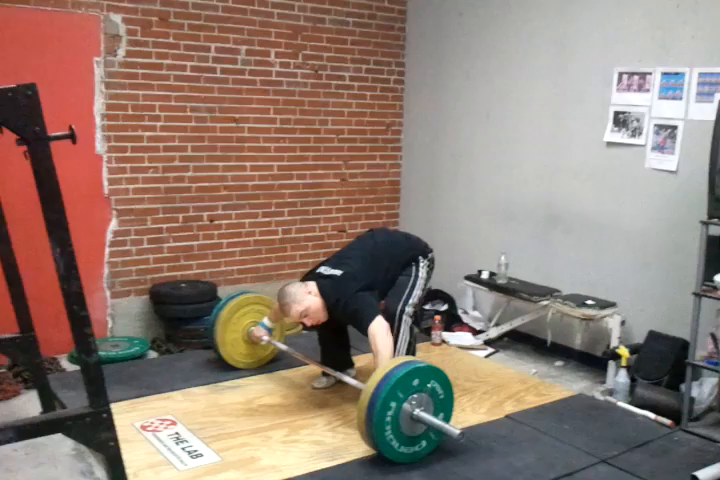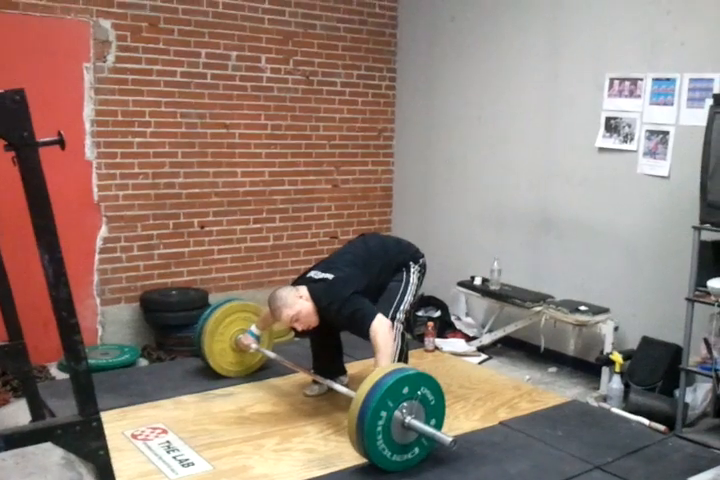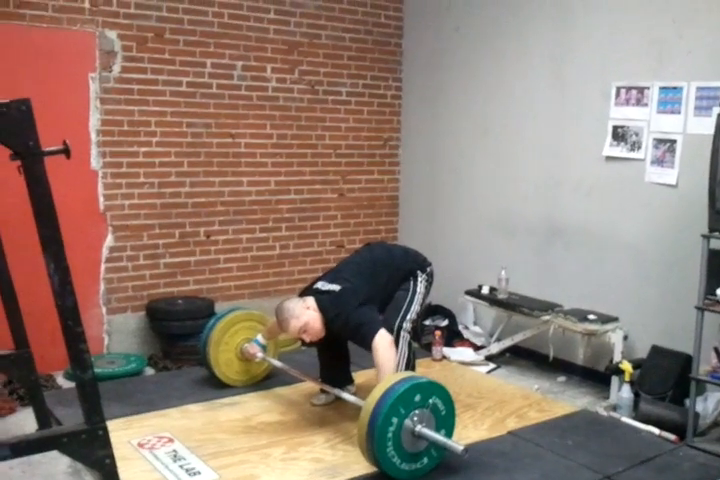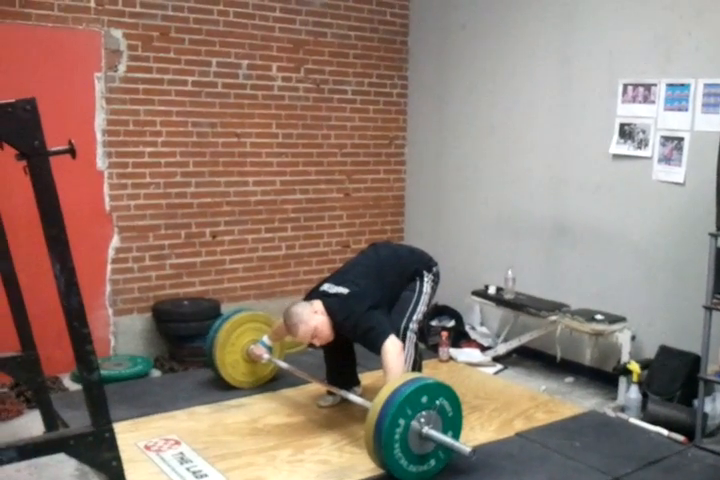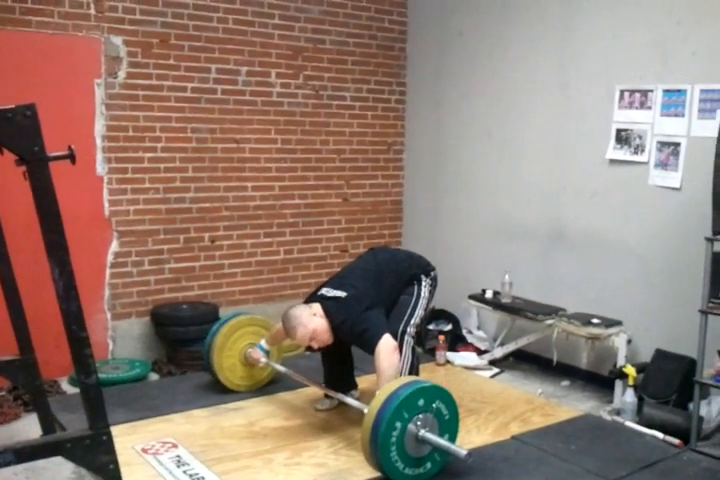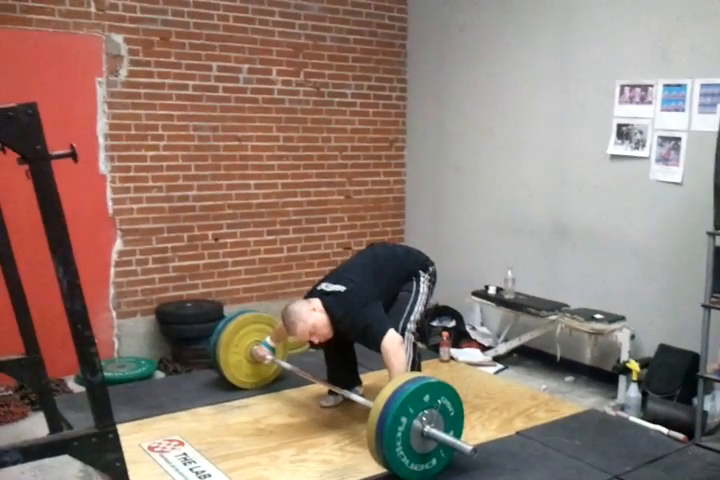
dt=0.4s
person 1, frame 1
left shoulder: (342, 294)
right shoulder: (308, 285)
left elbow: (380, 329)
right elbow: (286, 302)
right wrist: (266, 325)
left hip: (413, 258)
right hip: (377, 248)
left knee: (398, 315)
right knee: (329, 315)
right ankle: (339, 368)
person 1, frame 2
left shoulder: (334, 299)
right shoulder: (298, 290)
left elbow: (383, 327)
right elbow: (275, 309)
right wrist: (253, 333)
left hip: (405, 263)
right hip: (369, 256)
left knee: (392, 320)
right knee: (322, 320)
right ankle: (331, 375)
person 1, frame 3
left shoulder: (342, 310)
right shoulder: (304, 302)
left elbow: (384, 341)
right elbow: (282, 320)
right wrist: (259, 342)
left hip: (412, 272)
right hip: (376, 264)
left knee: (396, 329)
right knee: (329, 329)
right ankle: (339, 384)
person 1, frame 4
left shoulder: (350, 312)
right shoulder: (312, 305)
left elbow: (393, 347)
right elbow: (289, 321)
right wrist: (265, 343)
left hip: (418, 272)
right hip: (381, 263)
left knee: (402, 331)
right knee: (336, 331)
right ankle: (345, 386)
person 1, frame 5
left shoulder: (349, 315)
right shoulder: (311, 309)
left elbow: (388, 347)
right elbow: (286, 325)
right wrist: (262, 347)
left hip: (416, 276)
right hip: (380, 268)
left knee: (400, 334)
right knee: (334, 334)
right ankle: (342, 390)
person 1, frame 6
left shoulder: (350, 310)
right shoulder: (310, 304)
left elbow: (393, 342)
right elbow: (287, 322)
right wrist: (268, 344)
left hip: (415, 272)
right hip: (379, 265)
left knee: (401, 331)
right knee: (335, 332)
right ankle: (347, 386)
